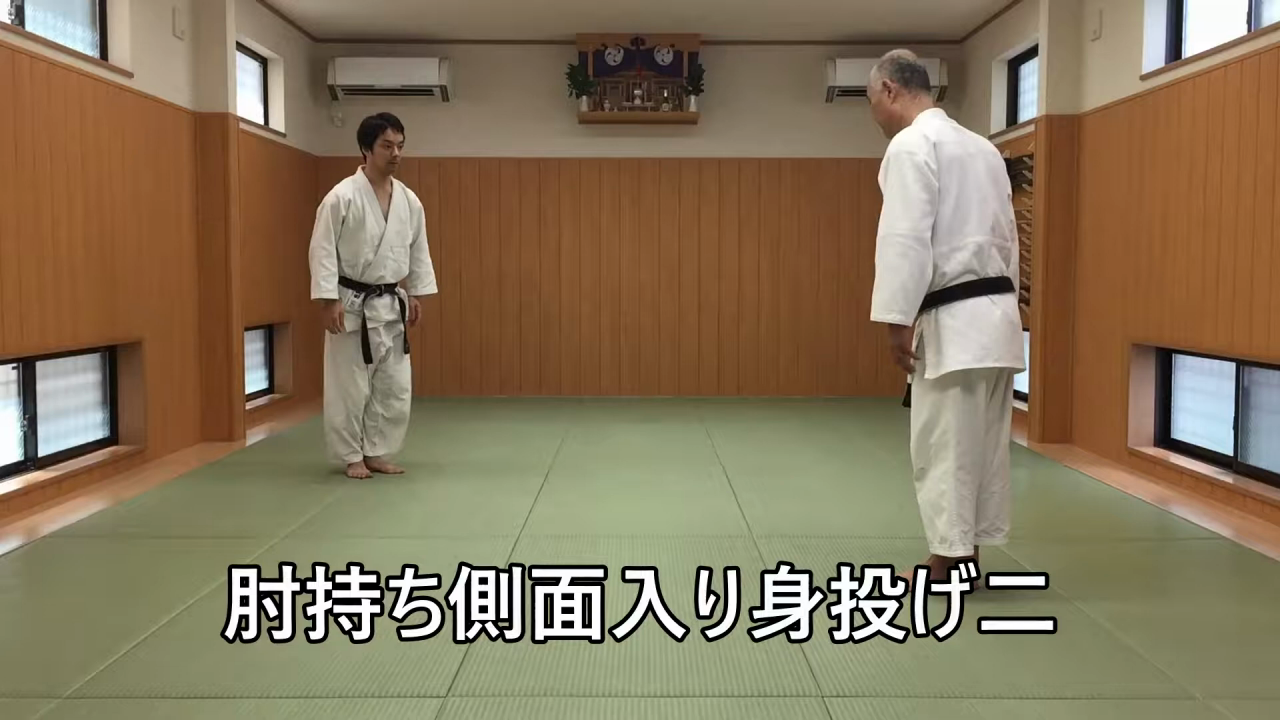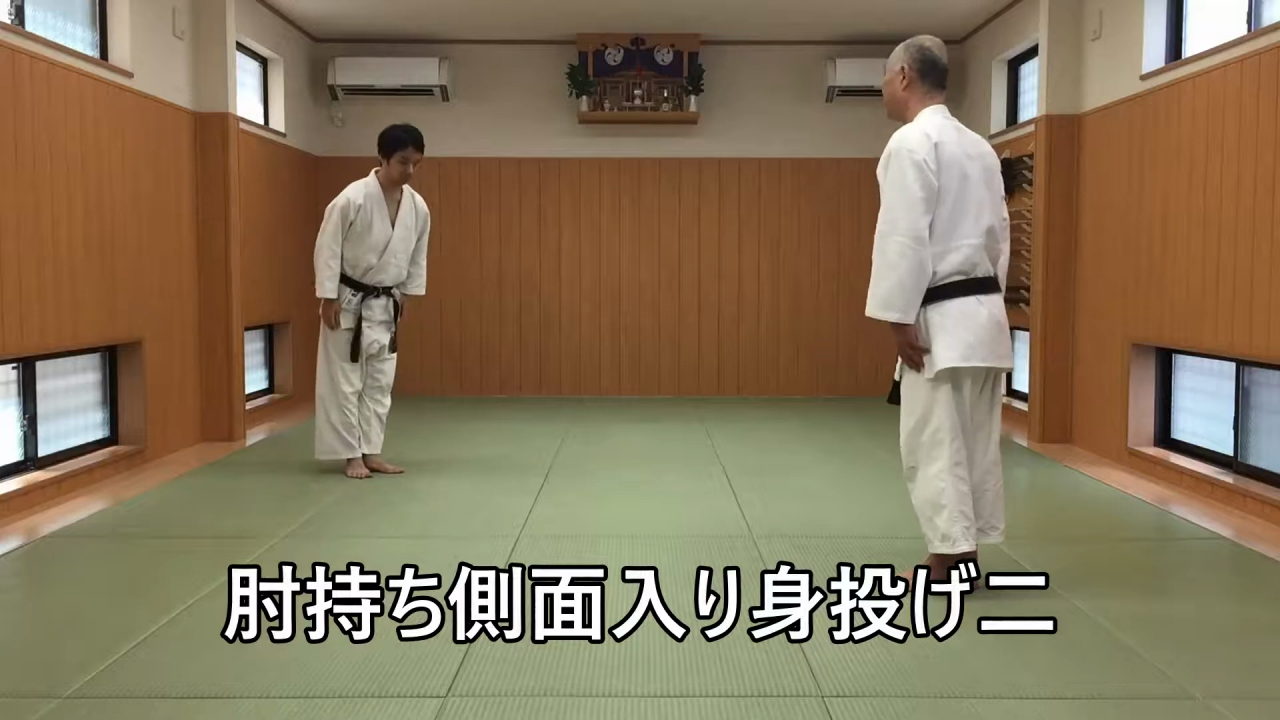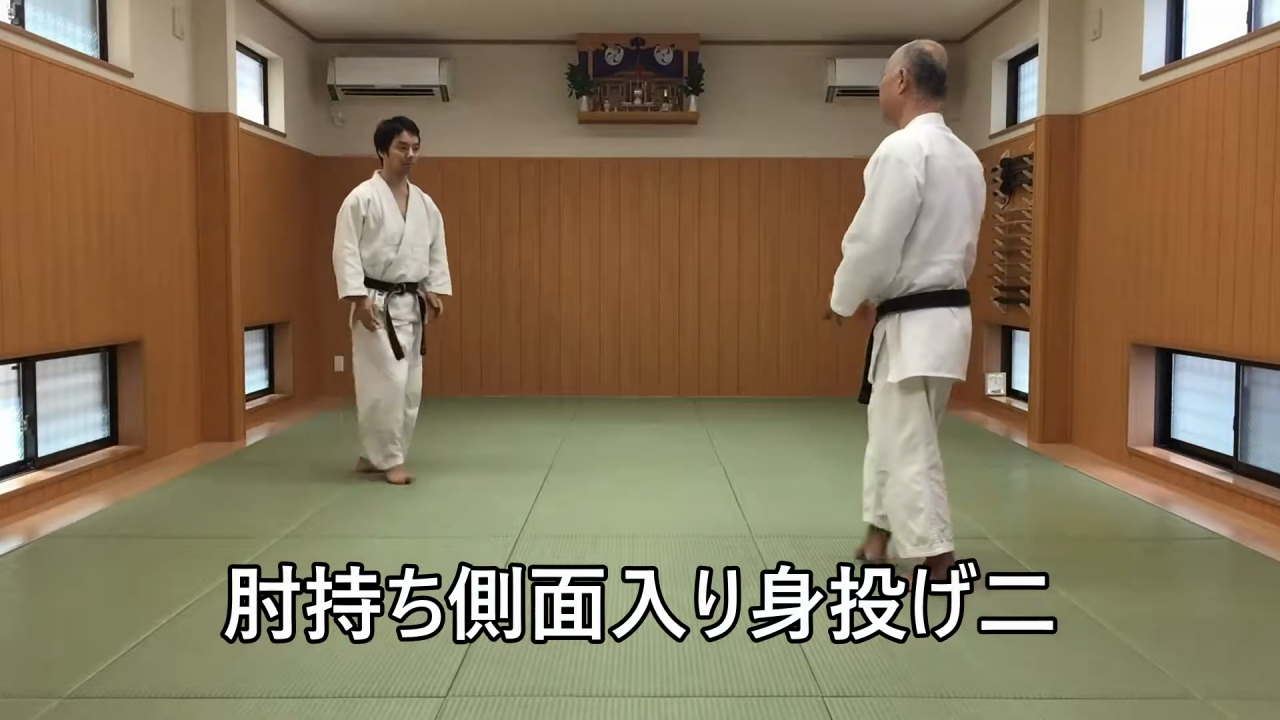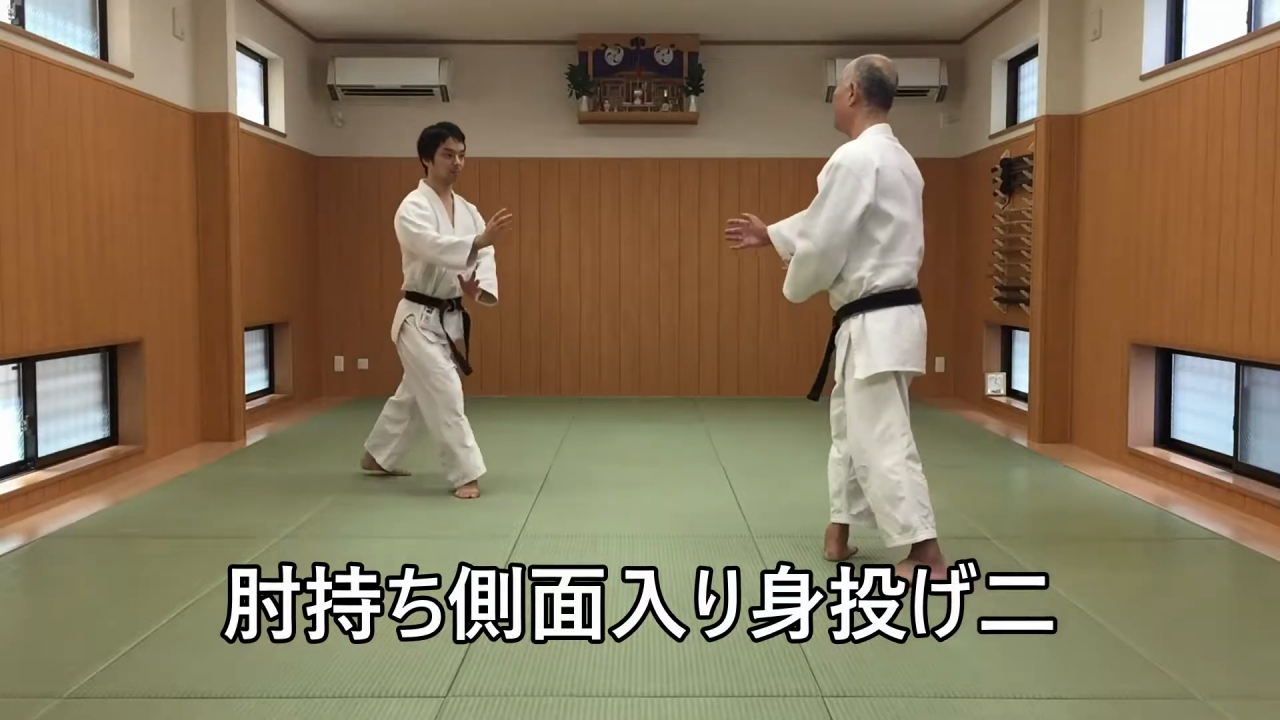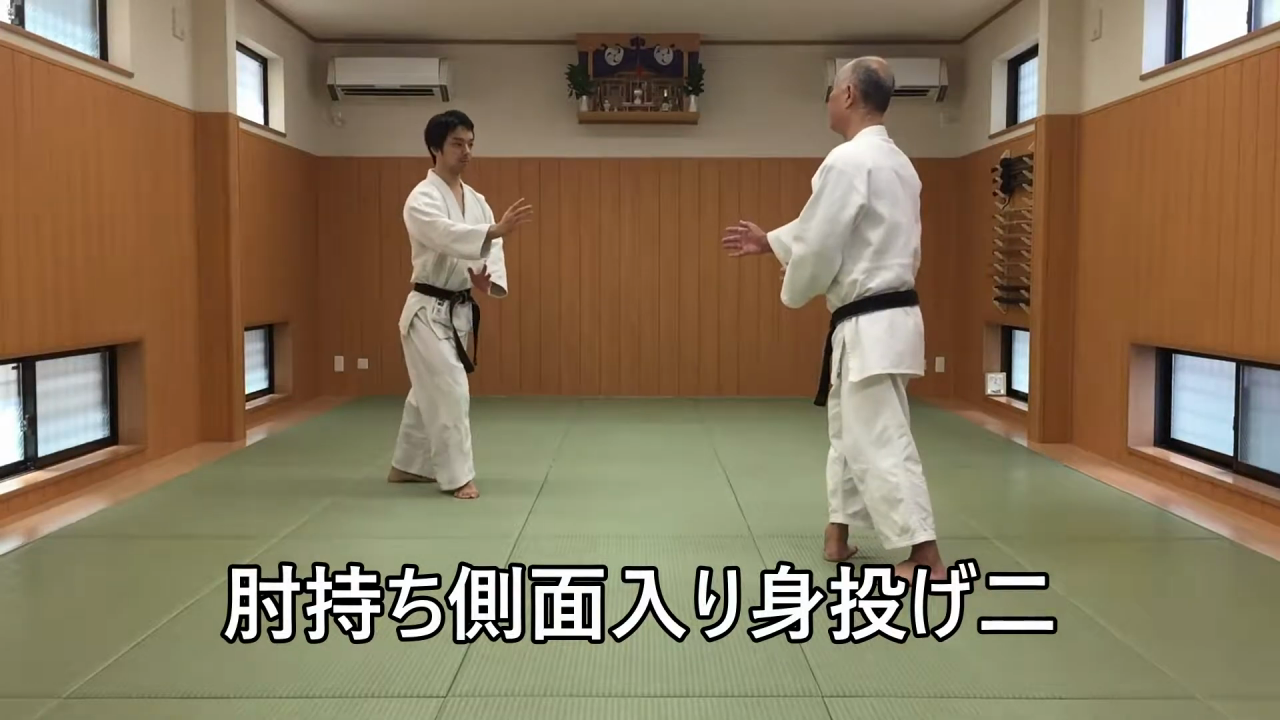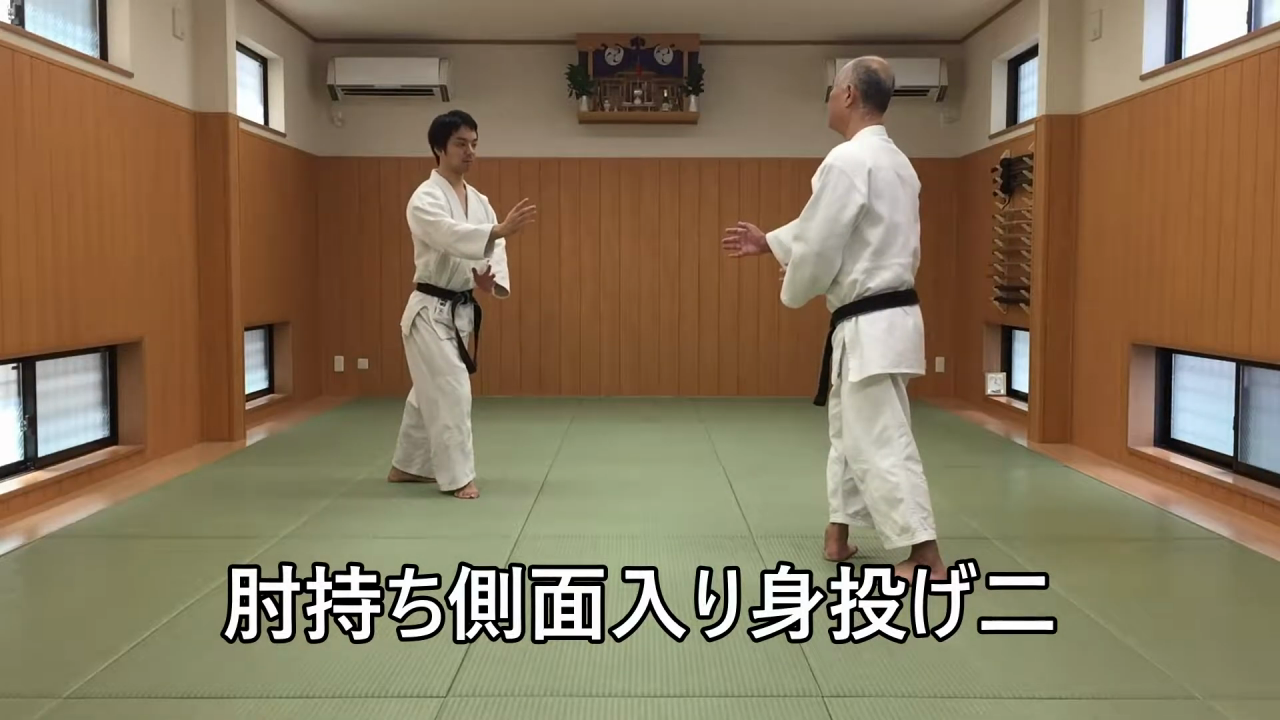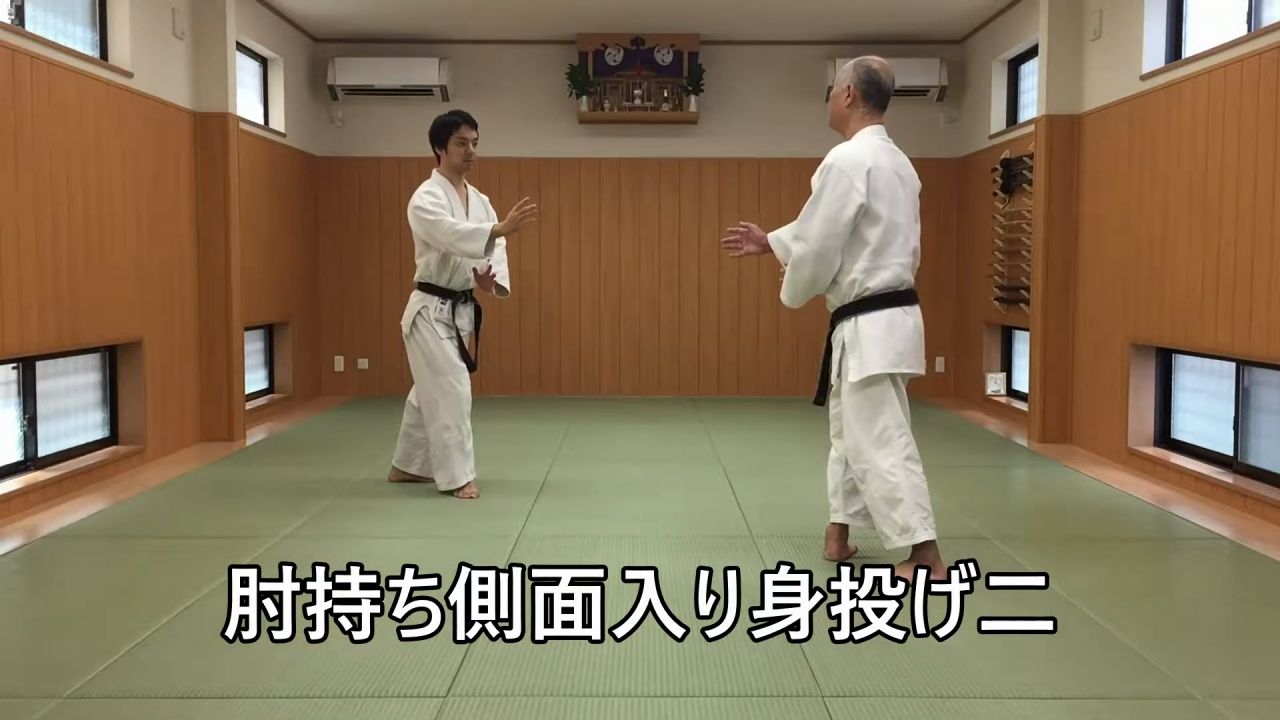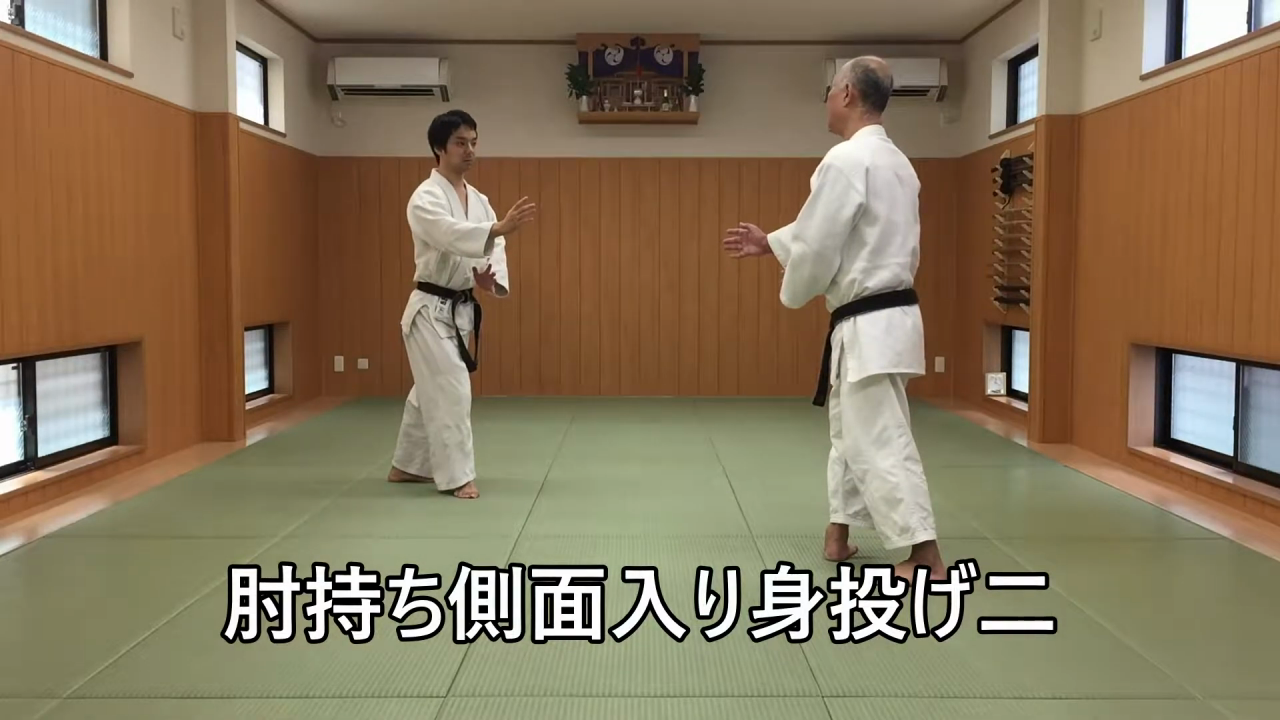
dt=0.5s
person 1, frame 1
left shoulder: (912, 145)
right shoulder: (983, 148)
left elbow: (906, 238)
right elbow: (1007, 235)
left wrist: (897, 320)
left hip: (954, 317)
right hip: (997, 311)
left knee: (944, 446)
right knee: (983, 443)
left ankle: (948, 560)
right ankle: (965, 552)
person 1, frame 2
left shoulder: (912, 142)
right shoulder: (978, 147)
left elbow: (903, 238)
right elbow: (998, 234)
left wrist: (900, 319)
left hip: (943, 315)
right hip: (984, 309)
left knee: (933, 445)
right knee: (975, 442)
left ankle: (951, 557)
right ankle: (964, 550)
person 1, frame 3
left shoulder: (903, 149)
right shoulder: (964, 156)
left elbow: (875, 243)
left wrist: (842, 297)
left hip: (914, 323)
right hip: (947, 313)
left knee: (907, 448)
right knee: (890, 432)
left ankle: (938, 563)
right ankle: (880, 534)
person 1, frame 4
left shoulder: (856, 158)
right shoulder: (897, 159)
left elbow: (824, 242)
left wrist: (795, 287)
right wrist: (771, 234)
left hip: (874, 322)
right hip: (888, 315)
left knee: (882, 443)
right knee: (850, 430)
left ankle: (927, 553)
right ankle: (839, 533)
person 1, frame 5
left shoulder: (848, 160)
right shoulder: (896, 162)
left elbow: (819, 244)
left wrist: (793, 293)
right wrist: (770, 241)
left hip: (869, 325)
right hip: (886, 317)
left knee: (880, 444)
right knee: (848, 432)
left ankle: (926, 556)
right ankle: (839, 534)
person 1, frame 6
left shoulder: (848, 160)
right shoulder: (894, 161)
left elbow: (820, 245)
left wrist: (792, 292)
right wrist: (769, 242)
left hip: (869, 324)
right hip: (884, 316)
left knee: (880, 444)
right knee: (849, 432)
left ankle: (927, 557)
right ankle: (839, 536)
person 1, frame 7
left shoulder: (848, 160)
right shoulder: (895, 161)
left elbow: (819, 244)
left wrist: (793, 292)
right wrist: (770, 242)
left hip: (869, 324)
right hip: (885, 316)
left knee: (880, 444)
right knee: (849, 433)
left ankle: (926, 557)
right ankle: (839, 535)
person 1, frame 8
left shoulder: (846, 160)
right shoulder: (895, 161)
left elbow: (818, 246)
left wrist: (792, 293)
right wrist: (770, 243)
left hip: (868, 323)
right hip: (887, 315)
left knee: (880, 443)
right knee: (850, 433)
left ankle: (926, 556)
right ankle: (839, 534)
person 2, frame 1
left shoulder: (409, 200)
right shoulder: (342, 197)
left elbow: (419, 251)
right elbow: (322, 250)
left wrist: (418, 295)
right wrist: (329, 301)
left hip: (391, 304)
right hip: (352, 303)
left knee: (395, 386)
right knee: (350, 386)
left ankle: (376, 452)
right ankle: (352, 456)
person 2, frame 2
left shoulder: (418, 207)
right shoulder: (353, 198)
left elbow: (416, 256)
right elbow: (327, 249)
left wrist: (406, 295)
right wrist: (329, 299)
left hip: (384, 305)
right hip: (348, 300)
left knee: (380, 383)
right knee: (343, 382)
left ankle: (370, 452)
right ankle: (351, 455)
person 2, frame 3
left shoulder: (424, 203)
right shoulder: (361, 198)
left elbow: (436, 251)
right elbow: (345, 252)
left wrist: (436, 290)
right wrist: (361, 298)
left hip: (411, 304)
right hip: (375, 304)
left knee: (408, 386)
right knee: (388, 384)
left ankle: (376, 455)
right ankle: (388, 459)
person 2, frame 4
left shoulder: (467, 210)
right shoulder: (413, 207)
left elbow: (485, 256)
right elbow: (432, 246)
left wrist: (480, 285)
right wrist: (480, 240)
left hip: (450, 317)
right hip: (420, 317)
left knee: (415, 395)
right knee: (446, 394)
left ankle: (378, 455)
right ankle: (466, 472)
person 2, frame 5
left shoulder: (475, 200)
right shoulder: (422, 199)
left elbow: (489, 246)
right elbow: (446, 235)
left wrist: (489, 278)
right wrist: (497, 229)
left hip: (459, 310)
right hip: (429, 311)
left knee: (428, 392)
right knee: (450, 392)
left ankle: (407, 465)
right ankle: (458, 475)
person 2, frame 6
left shoulder: (478, 200)
right shoulder: (425, 199)
left elbow: (492, 247)
right elbow: (451, 236)
left wrist: (493, 278)
right wrist: (501, 230)
left hip: (460, 310)
right hip: (431, 310)
left knee: (429, 391)
right knee: (451, 392)
left ankle: (407, 465)
right ankle: (458, 476)
person 2, frame 7
left shoulder: (479, 200)
right shoulder: (427, 198)
left elbow: (492, 245)
right elbow: (452, 235)
left wrist: (493, 279)
right wrist: (501, 228)
left hip: (460, 309)
right hip: (431, 310)
left knee: (429, 391)
right knee: (452, 391)
left ankle: (407, 465)
right ankle: (457, 475)
person 2, frame 8
left shoulder: (478, 200)
right shoulder: (426, 198)
left elbow: (491, 246)
right elbow: (451, 234)
left wrist: (493, 277)
right wrist: (500, 228)
left hip: (460, 309)
right hip: (431, 309)
left knee: (430, 390)
right knee: (451, 391)
left ankle: (407, 465)
right ankle: (457, 475)
